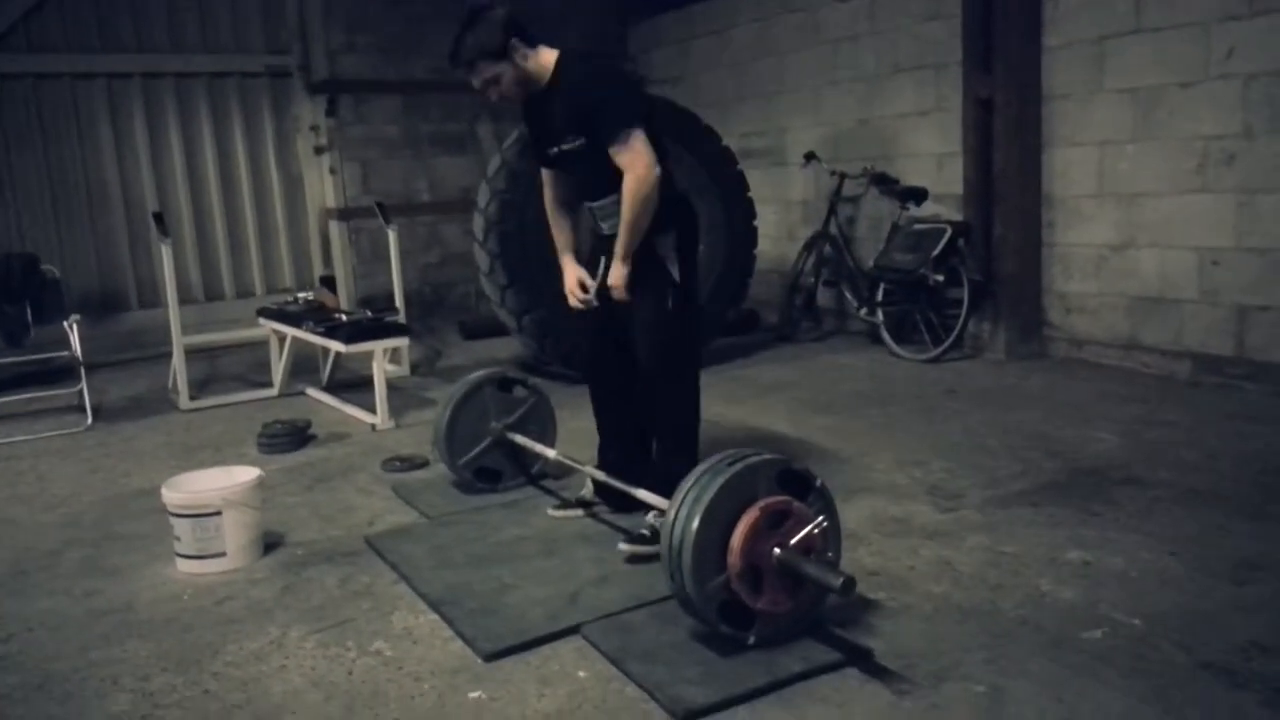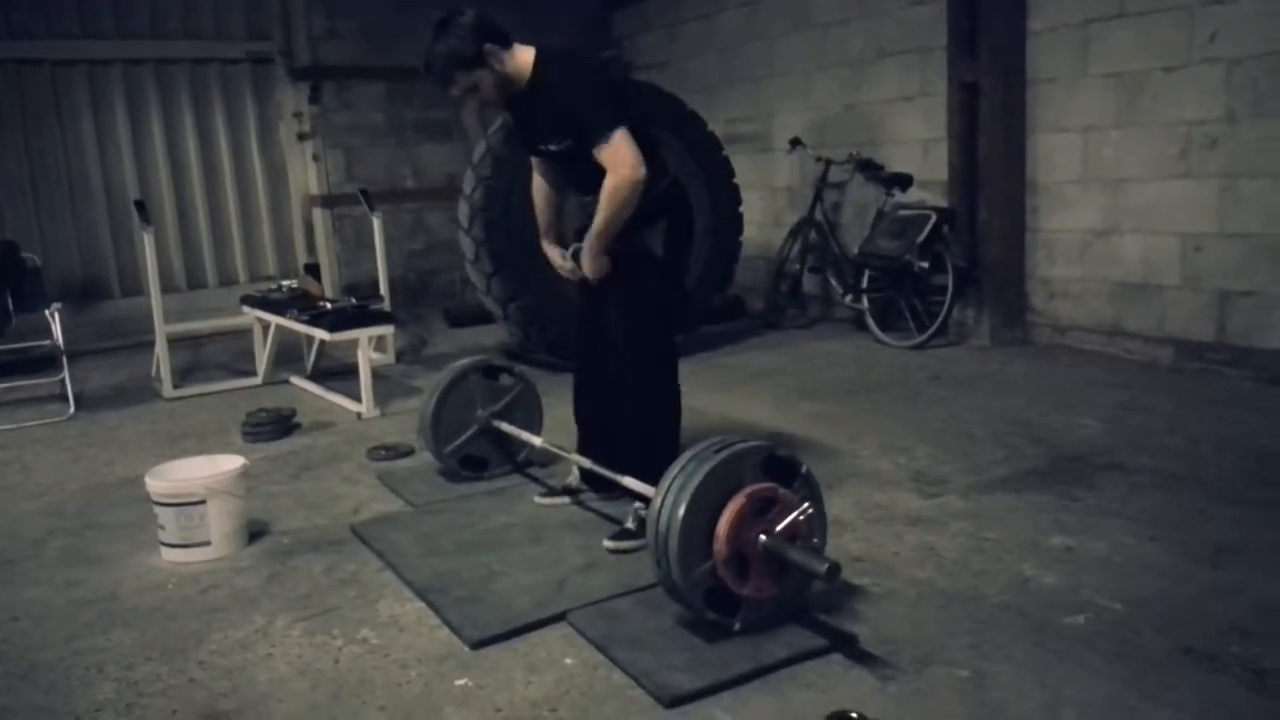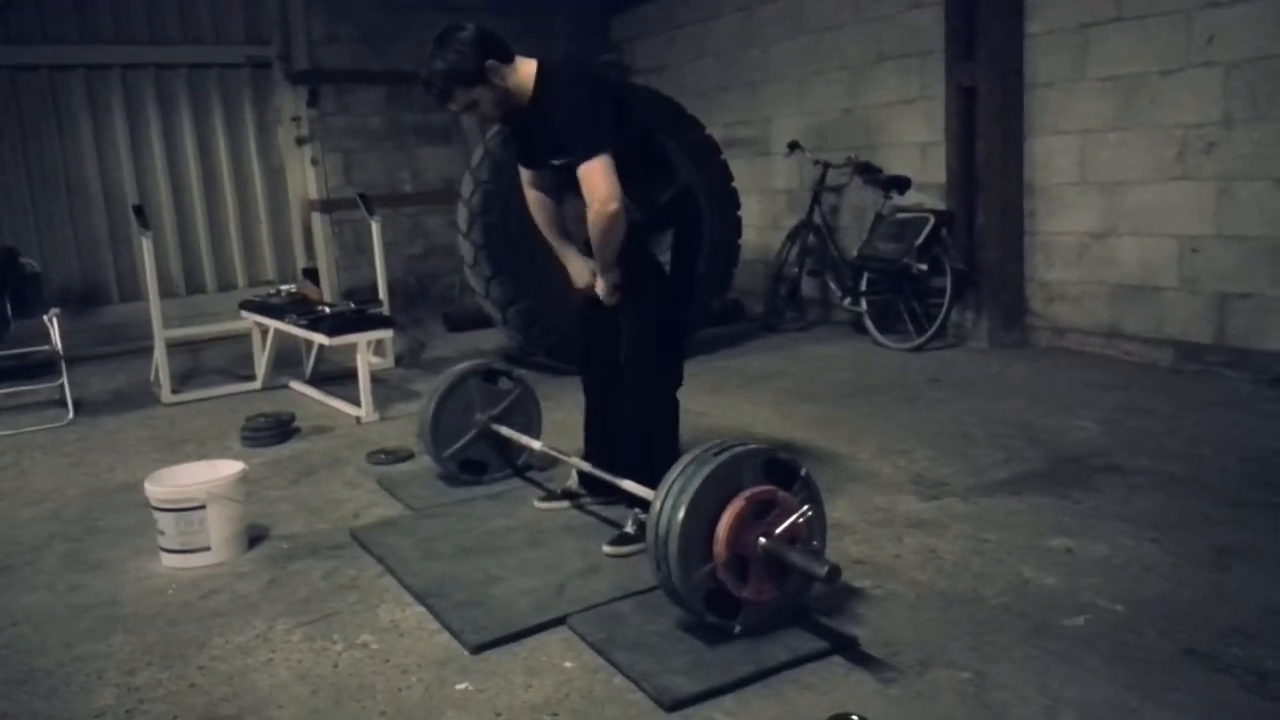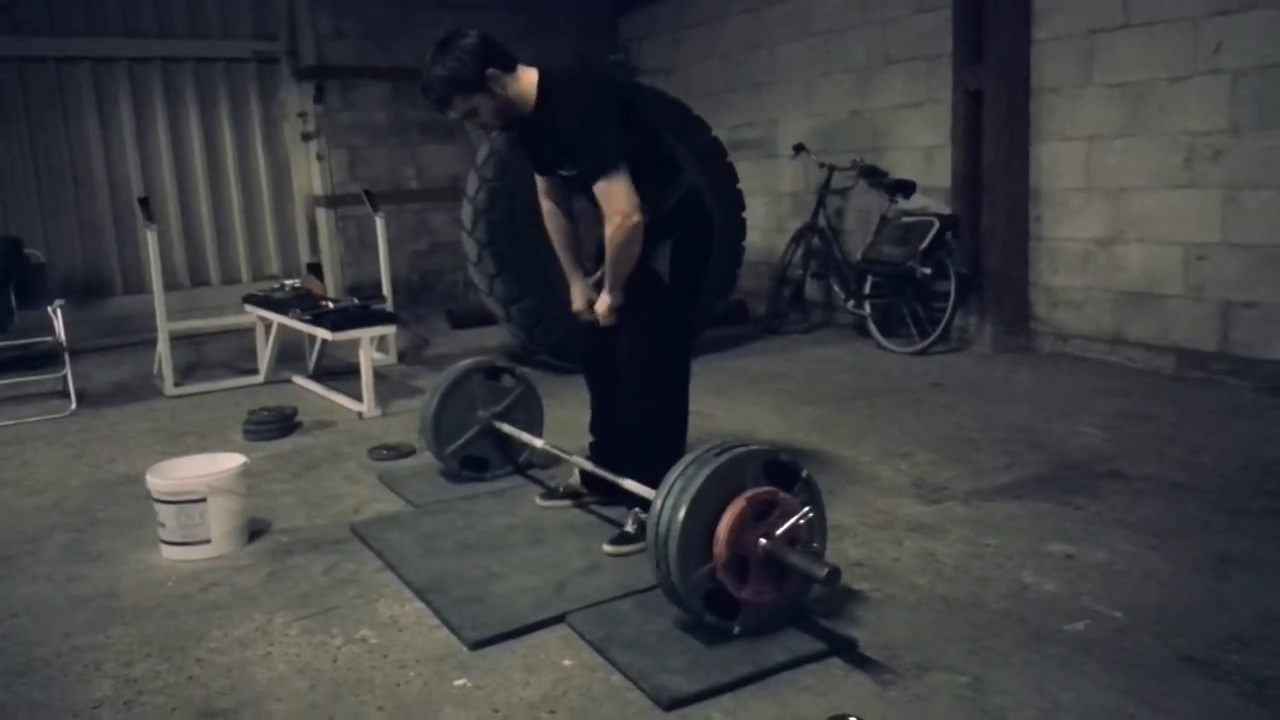
dt=0.2s
person 1, frame 1
left shoulder: (589, 80)
right shoulder: (537, 104)
left elbow: (644, 172)
left wrist: (624, 260)
right wrist: (569, 263)
left hip: (656, 236)
right hip: (613, 239)
left knee: (663, 369)
right knee: (605, 367)
left ankle: (671, 505)
right ankle: (617, 484)
person 1, frame 2
left shoulder: (569, 80)
right shoulder: (520, 97)
left elbow: (630, 174)
left wrist: (593, 246)
right wrist: (549, 242)
left hip: (651, 222)
right hip: (610, 225)
left knee: (640, 358)
right knee: (592, 353)
right ankle: (600, 470)
person 1, frame 3
left shoulder: (570, 96)
right shoulder: (521, 109)
left elbow: (605, 204)
right elbow: (537, 188)
left wrist: (606, 272)
right wrist: (572, 257)
right hip: (621, 228)
left knee: (644, 364)
right knee: (598, 355)
left ankle: (654, 502)
right ankle: (601, 475)
person 1, frame 4
left shoulder: (576, 105)
right shoulder: (526, 117)
left elbow: (628, 217)
right elbow: (552, 200)
left wrist: (612, 292)
right wrist: (576, 278)
left hip: (664, 232)
right hip: (626, 235)
left knee: (646, 367)
right knee: (603, 357)
left ankle: (656, 503)
right ankle: (604, 474)
